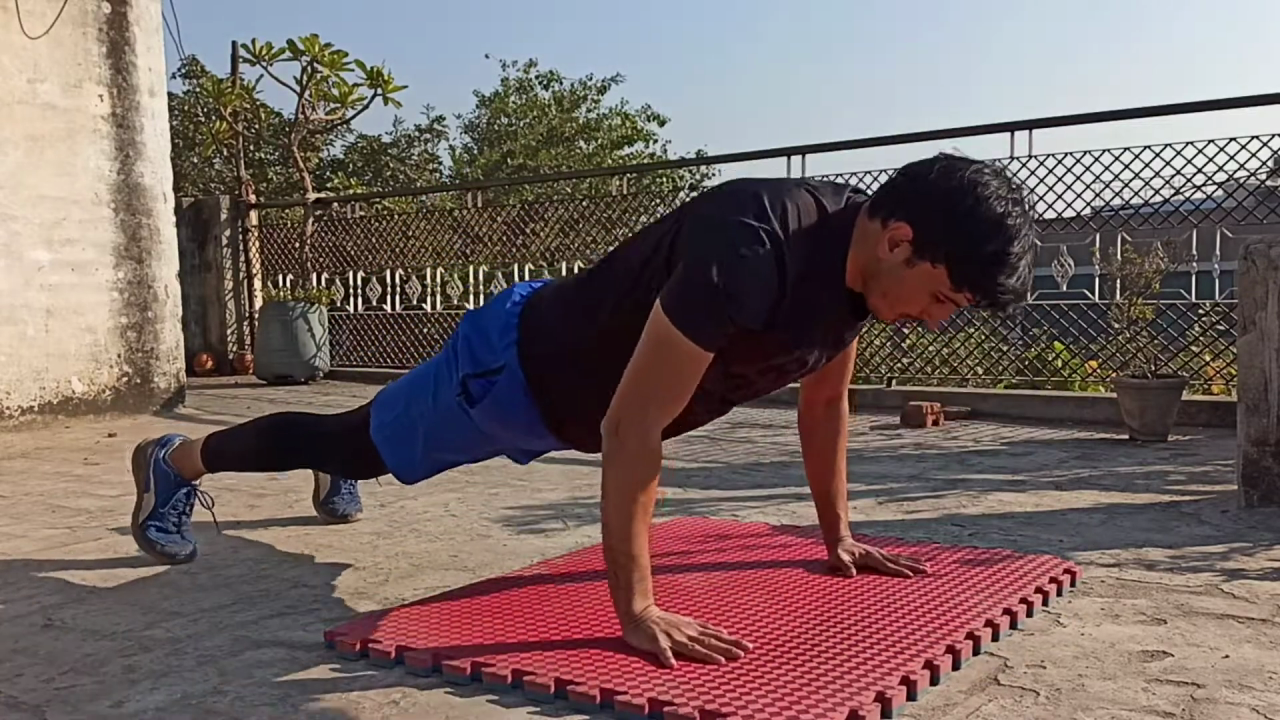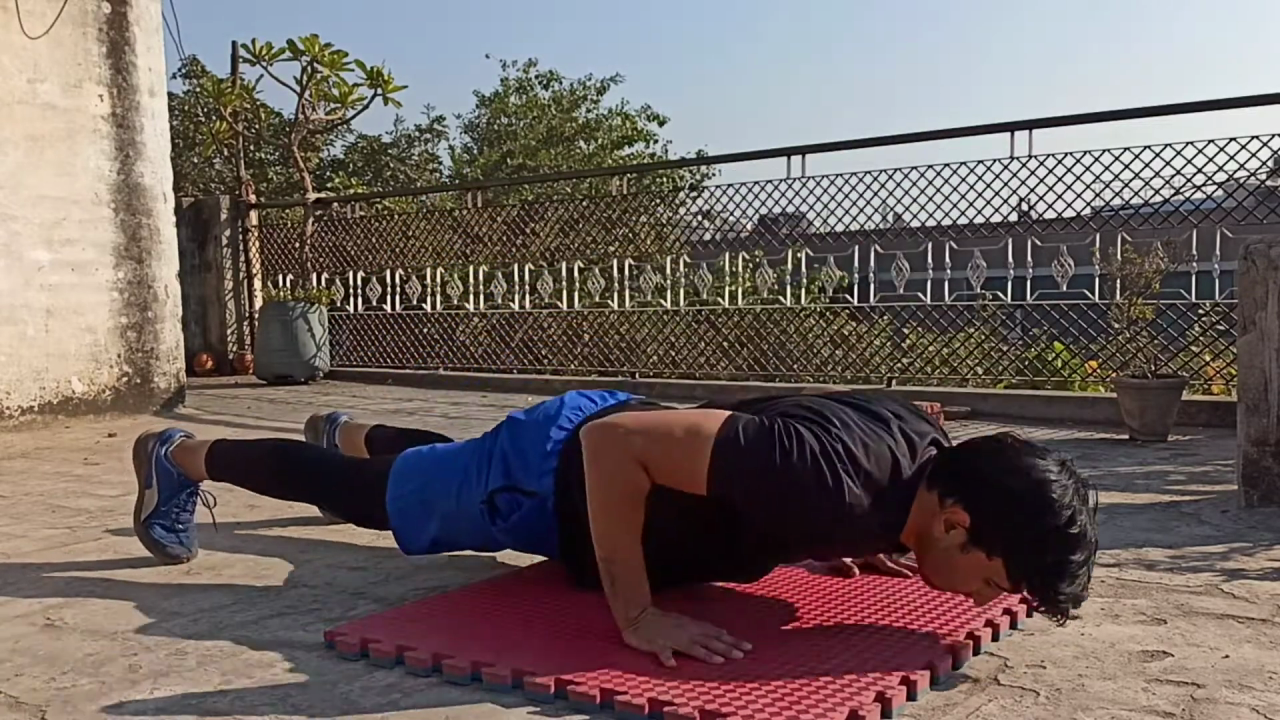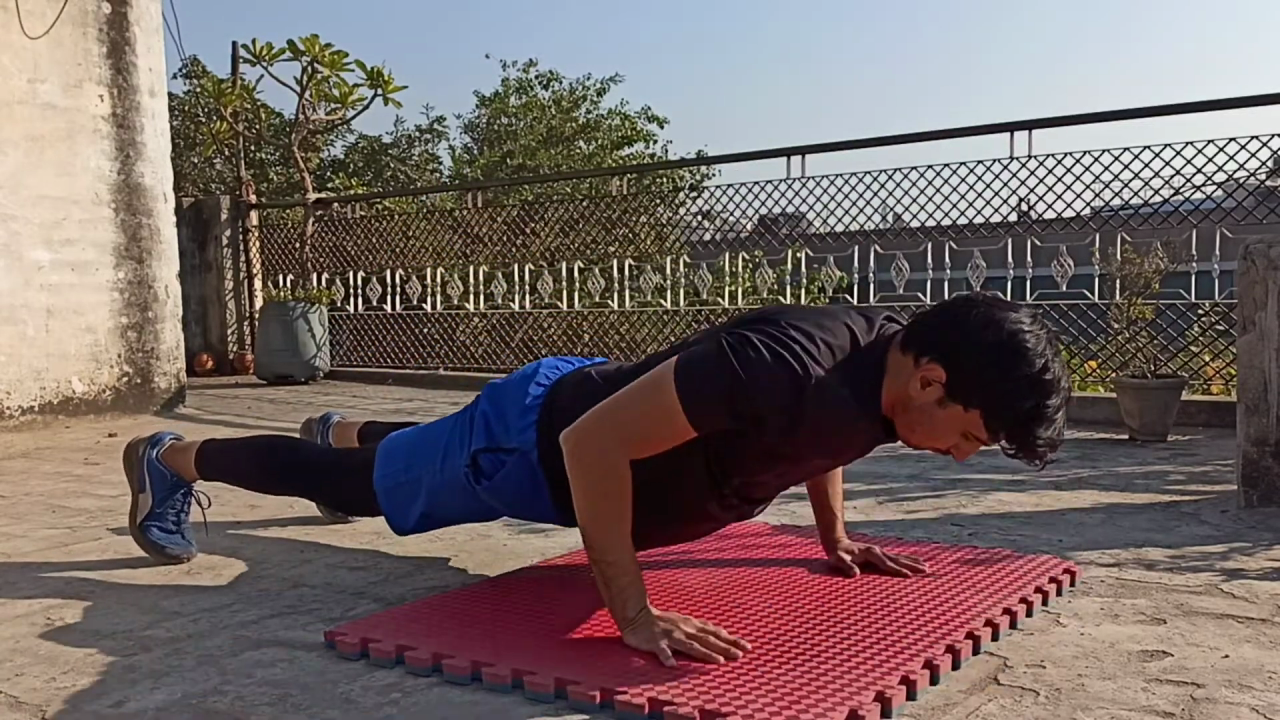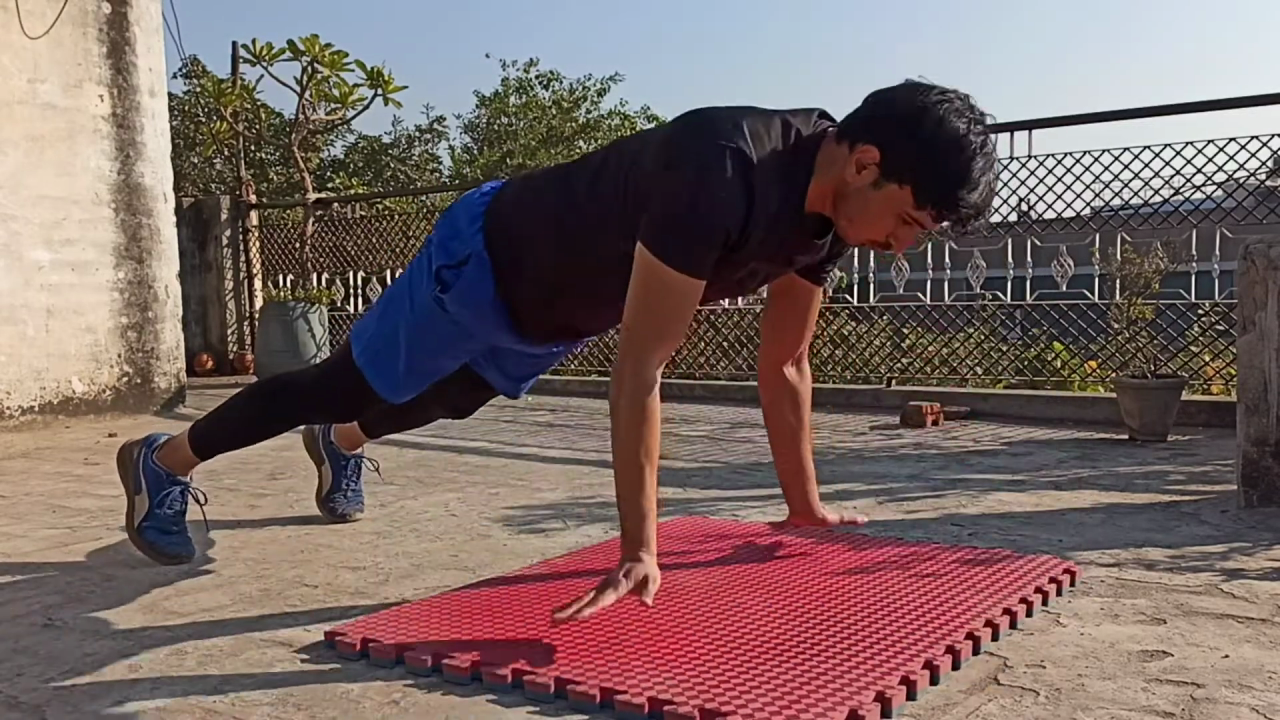
dt=0.4s
person 1, frame 1
left shoulder: (854, 261)
right shoulder: (753, 247)
left elbow: (826, 389)
right elbow: (631, 427)
left wrist: (838, 535)
right wrist: (637, 611)
left hip: (573, 368)
right hip: (519, 363)
right knee: (358, 443)
left ankle: (328, 481)
right ankle: (174, 460)
person 1, frame 2
left shoulder: (919, 447)
right shoulder: (831, 484)
left elbow: (817, 396)
right elbow: (615, 443)
left wrist: (851, 545)
right wrist: (633, 613)
left hip: (594, 446)
right hip: (557, 477)
left knee: (450, 456)
right knee: (358, 495)
left ankle: (347, 430)
right ankle: (181, 455)
person 1, frame 3
left shoulder: (878, 367)
right shoulder: (782, 363)
right elbow: (590, 446)
left wrist: (836, 538)
right wrist: (632, 609)
left hip: (569, 432)
right hip: (535, 442)
right knee: (349, 484)
left ankle: (339, 424)
right ankle: (169, 461)
person 1, frame 4
left shoulder: (825, 209)
right shoulder: (723, 174)
left elbow: (783, 366)
right elbow: (637, 371)
left wrist: (807, 510)
right wrist: (637, 557)
left hip: (558, 305)
right hip: (485, 258)
left knee: (440, 402)
right knee: (352, 379)
left ankle: (337, 446)
right ankle: (166, 459)
